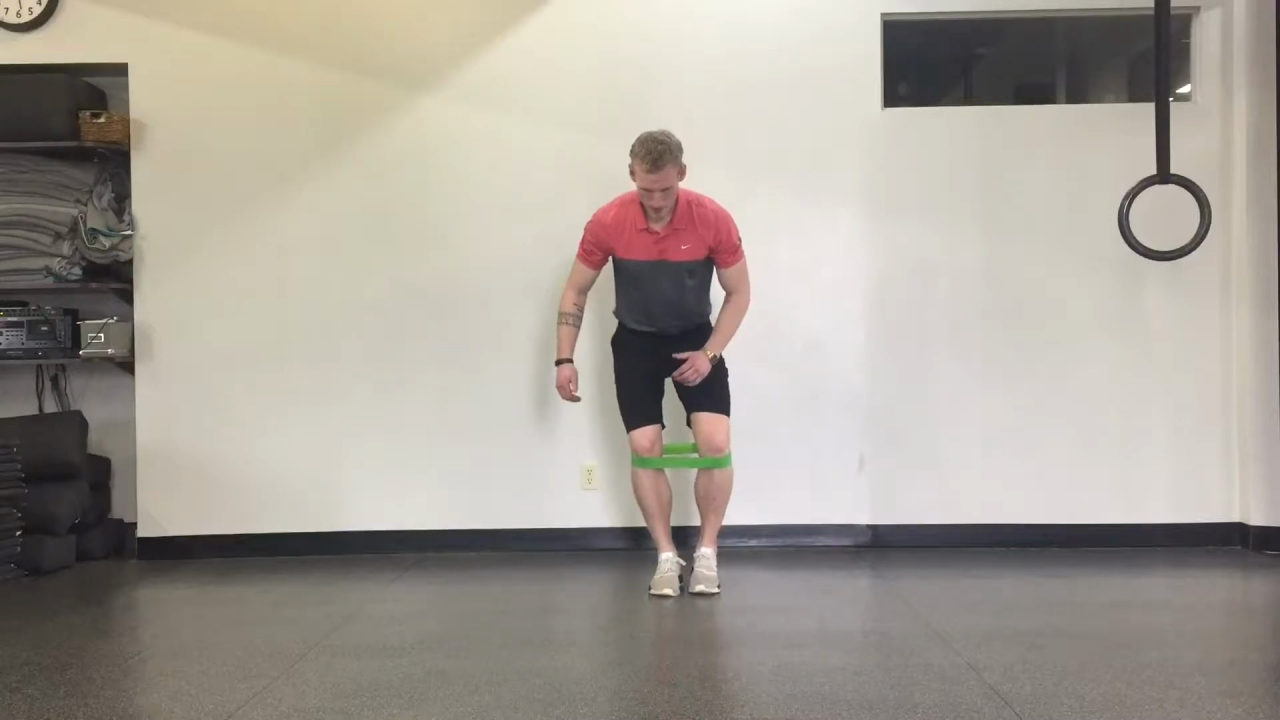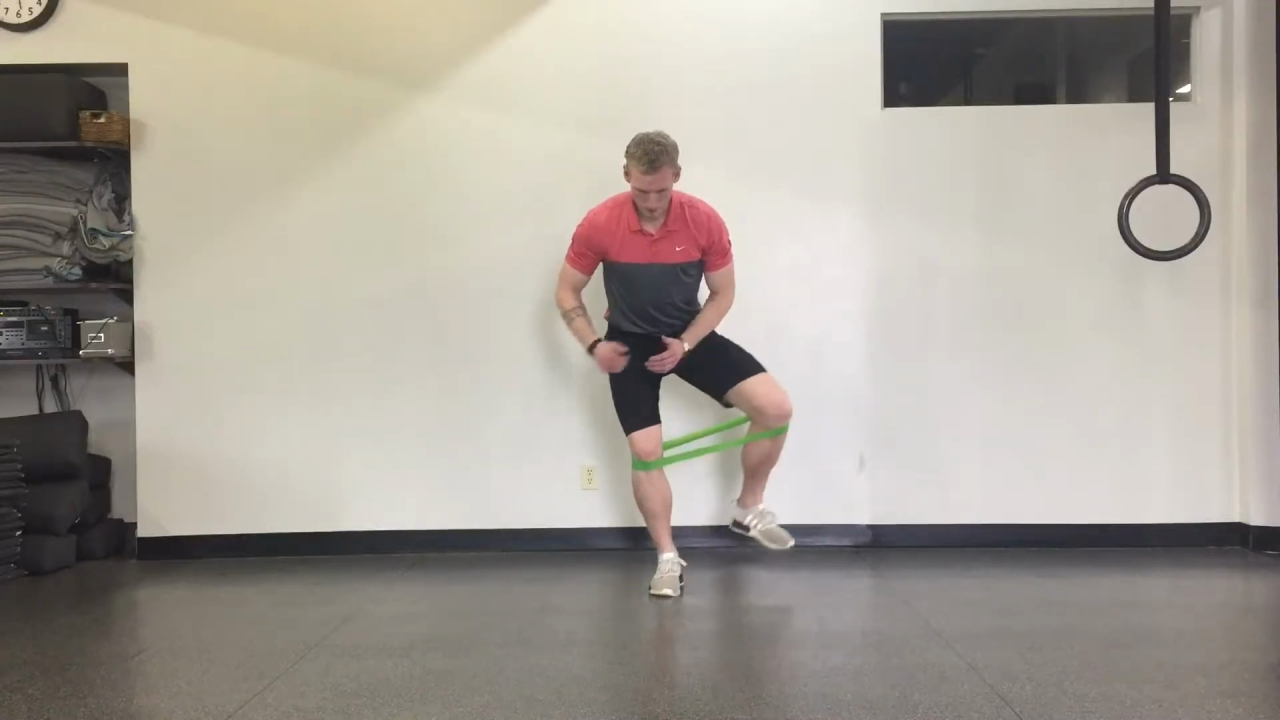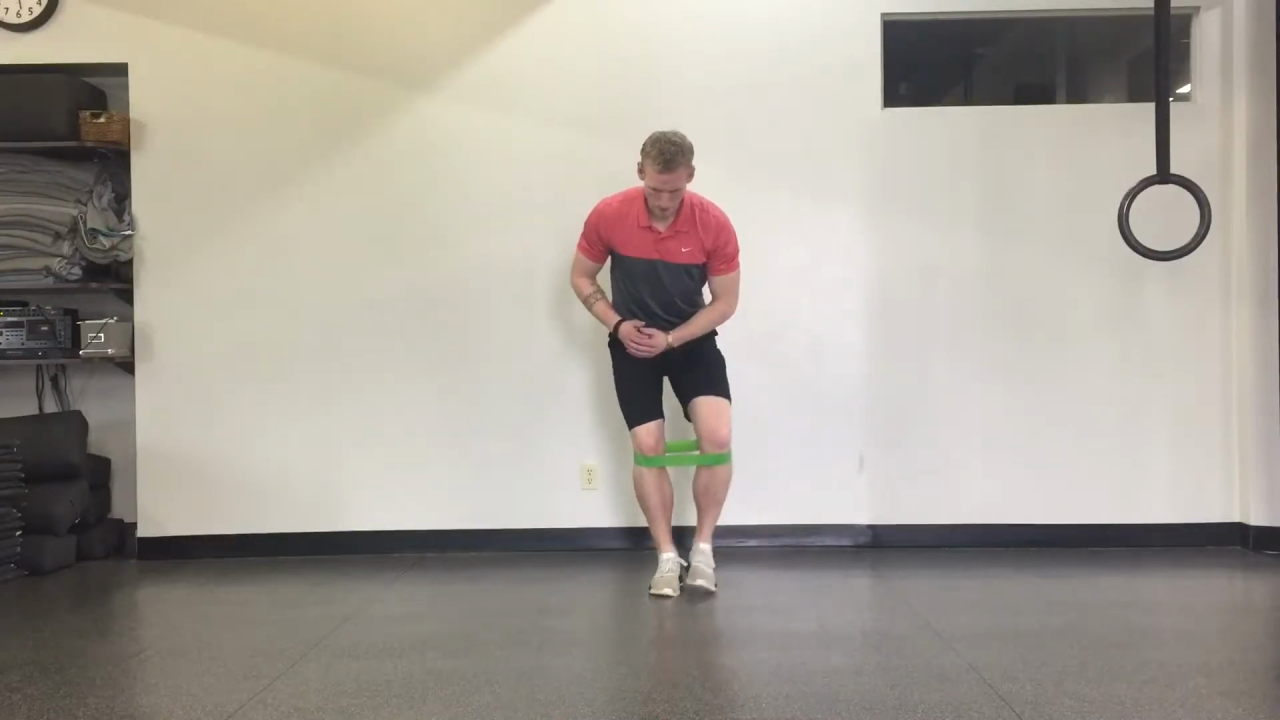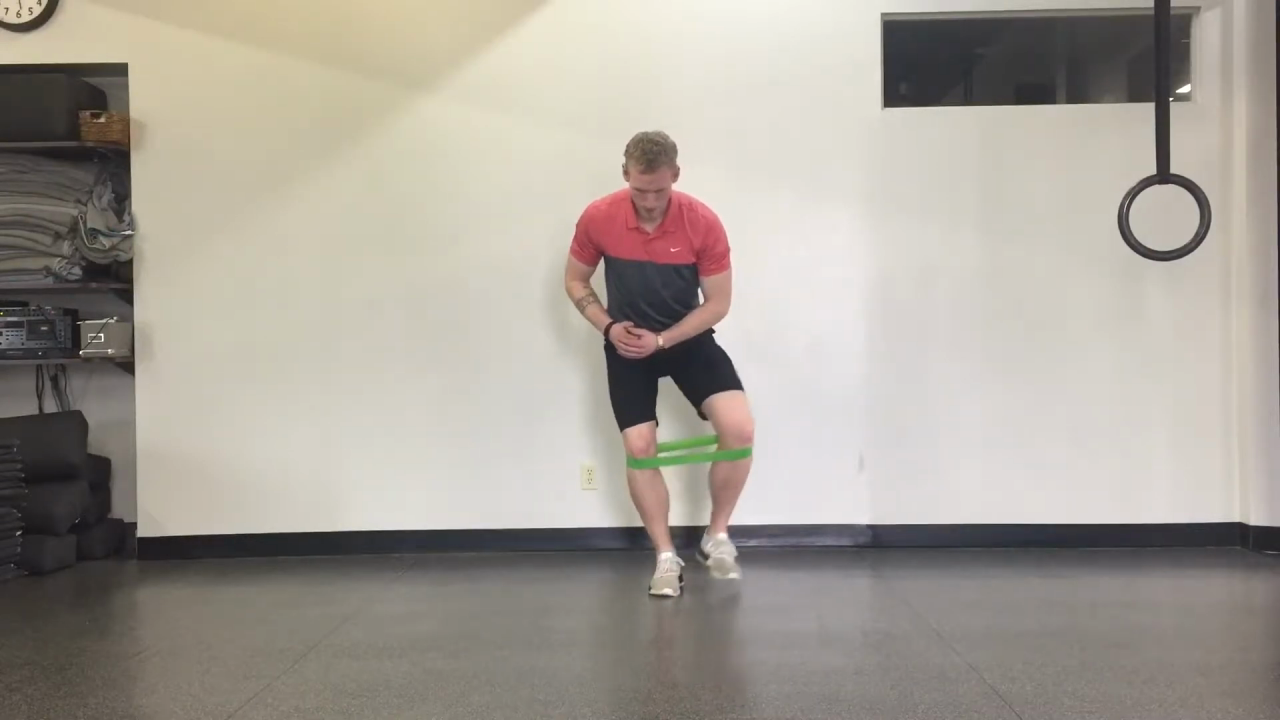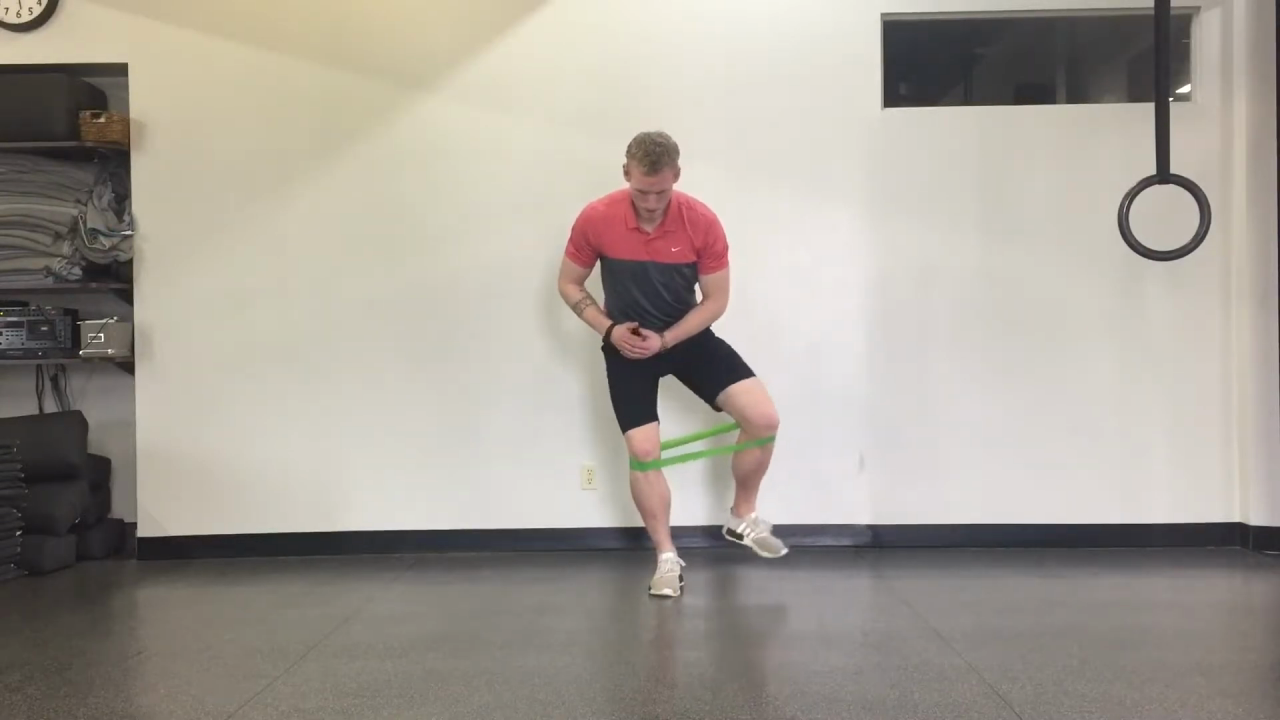
dt=1s
person 1, frame 1
left shoulder: (713, 220)
right shoulder: (607, 223)
left elbow: (738, 293)
right elbow: (576, 291)
left wrist: (710, 352)
right wrist: (565, 359)
left hip: (695, 339)
right hip: (635, 342)
left knee: (715, 443)
right knee: (645, 447)
left ankle: (707, 551)
right ankle: (667, 557)
person 1, frame 2
left shoulder: (704, 221)
right shoulder: (598, 224)
left elbow: (722, 294)
right elbow: (567, 291)
left wrist: (685, 345)
right wrist: (594, 343)
left hip: (688, 336)
right hip: (629, 343)
left knee: (776, 407)
right knee: (646, 451)
left ankle: (749, 508)
right ankle: (668, 558)
person 1, frame 3
left shoulder: (714, 224)
right shoulder: (608, 215)
left elbow: (725, 301)
right elbow: (581, 278)
left wrist: (671, 340)
right wrist: (617, 324)
left hip: (691, 339)
right hip: (633, 342)
left knee: (717, 437)
right knee: (648, 446)
left ankle: (703, 547)
right ankle: (667, 557)
person 1, frame 4
left shoulder: (703, 222)
right shoulder: (597, 218)
left elbow: (718, 303)
right elbow: (575, 281)
left wrist: (662, 340)
right wrist: (609, 326)
left hip: (688, 338)
right hip: (627, 345)
left knee: (739, 430)
right knee: (639, 448)
left ankle: (717, 537)
right ankle: (666, 558)
person 1, frame 5
left shoulder: (702, 221)
right shoulder: (595, 219)
left elbow: (716, 300)
right elbow: (569, 284)
left wrist: (664, 340)
right wrist: (609, 330)
left hip: (687, 335)
right hip: (626, 344)
left knee: (763, 418)
right knee: (643, 450)
left ankle: (743, 518)
right ankle: (667, 558)
